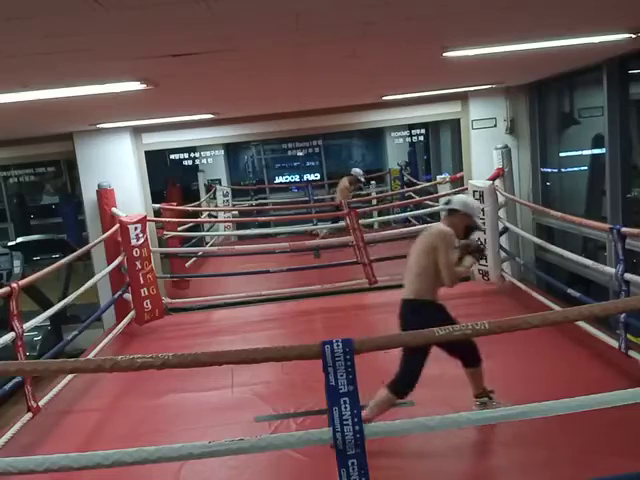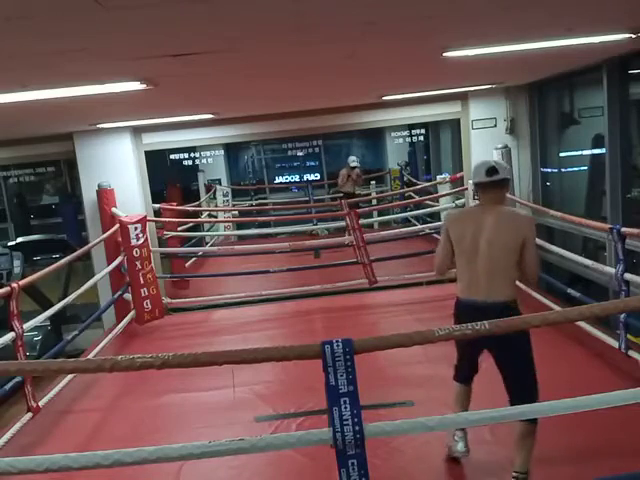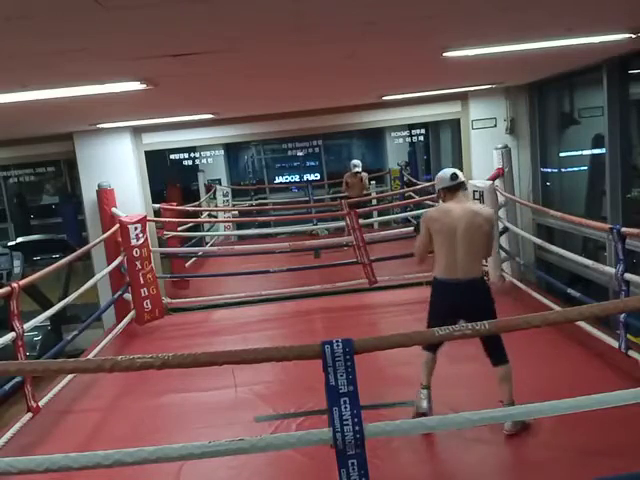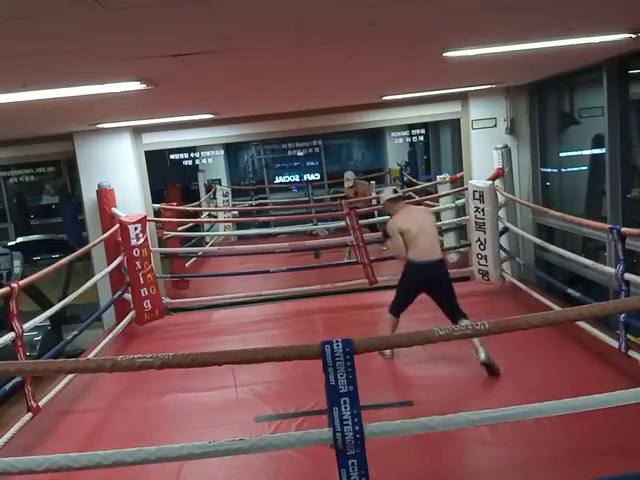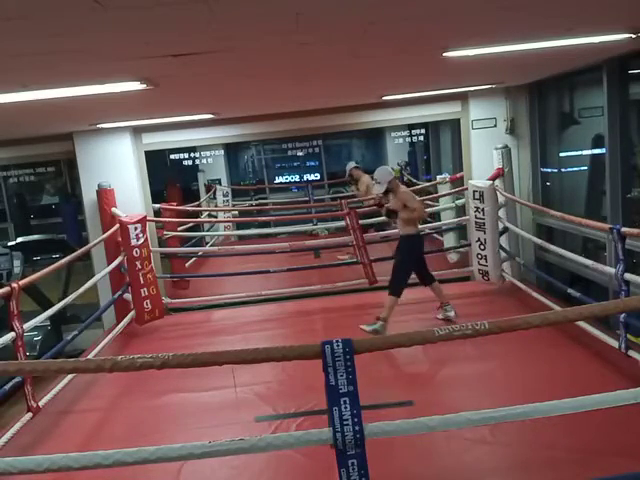
dt=1s
person 1, frame 1
left shoulder: (433, 234)
right shoulder: (445, 234)
right elbow: (449, 279)
left wrist: (462, 256)
right wrist: (469, 261)
left hip: (422, 309)
right hip: (419, 312)
left knee: (469, 350)
right knee: (404, 382)
left ankle: (483, 400)
person 1, frame 2
left shoulder: (454, 221)
right shoulder: (523, 222)
left elbow: (440, 268)
right elbow: (531, 276)
left hip: (466, 313)
right hip: (504, 316)
left knee: (464, 372)
right knee: (525, 397)
left ankle: (459, 437)
person 1, frame 3
left shoulder: (431, 216)
right shoulder: (486, 214)
left elbow: (420, 257)
right elbow: (488, 252)
left wrist: (422, 239)
left hip: (444, 289)
right hip: (476, 288)
left knee: (431, 343)
right knee: (496, 351)
left ankle: (424, 398)
person 1, frame 4
left shoulder: (393, 222)
right shoulder: (426, 211)
left elbow: (402, 253)
left wrist: (391, 238)
left hip: (416, 269)
right hip: (439, 267)
left knee: (396, 308)
right knee: (456, 313)
right ankle: (482, 354)
person 1, frame 5
left shoulder: (404, 194)
right shoulder: (393, 194)
left elbow: (422, 214)
right elbow: (389, 212)
left wrist: (400, 214)
right wrist: (386, 208)
left hip: (410, 242)
right hip: (410, 241)
left knee: (396, 283)
right knee: (425, 276)
left ankle: (381, 323)
right ankle: (447, 308)
